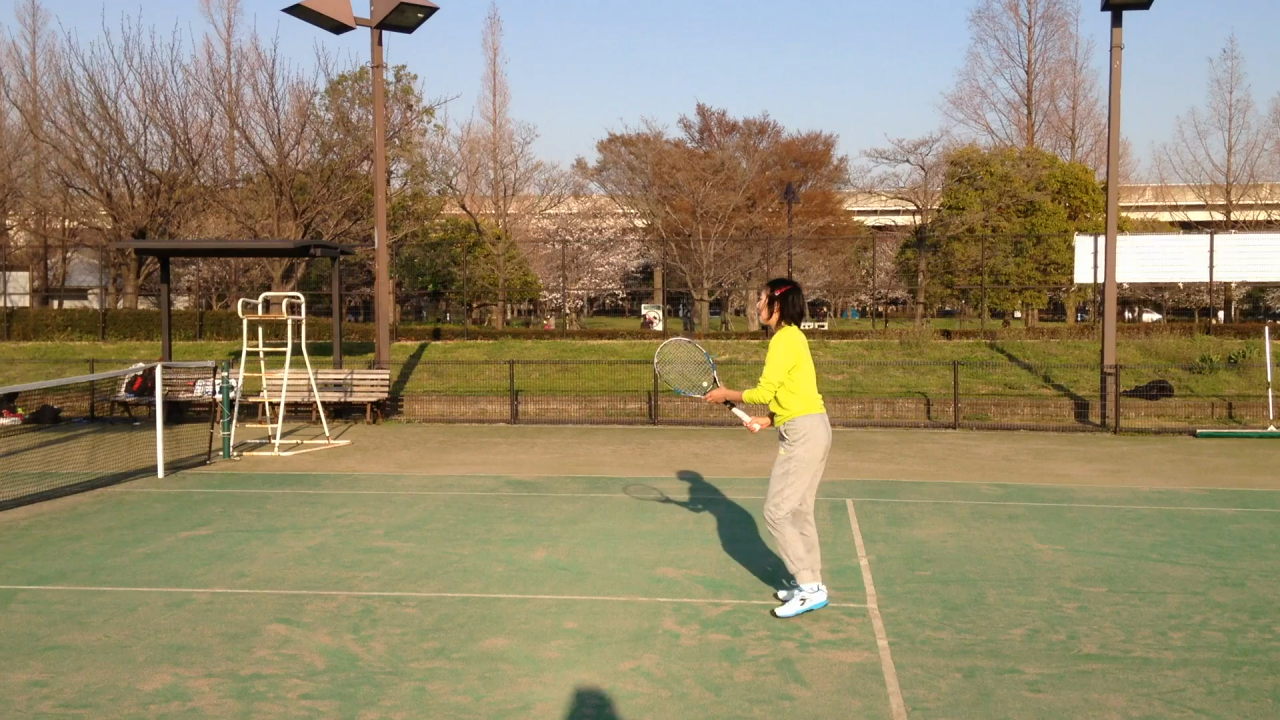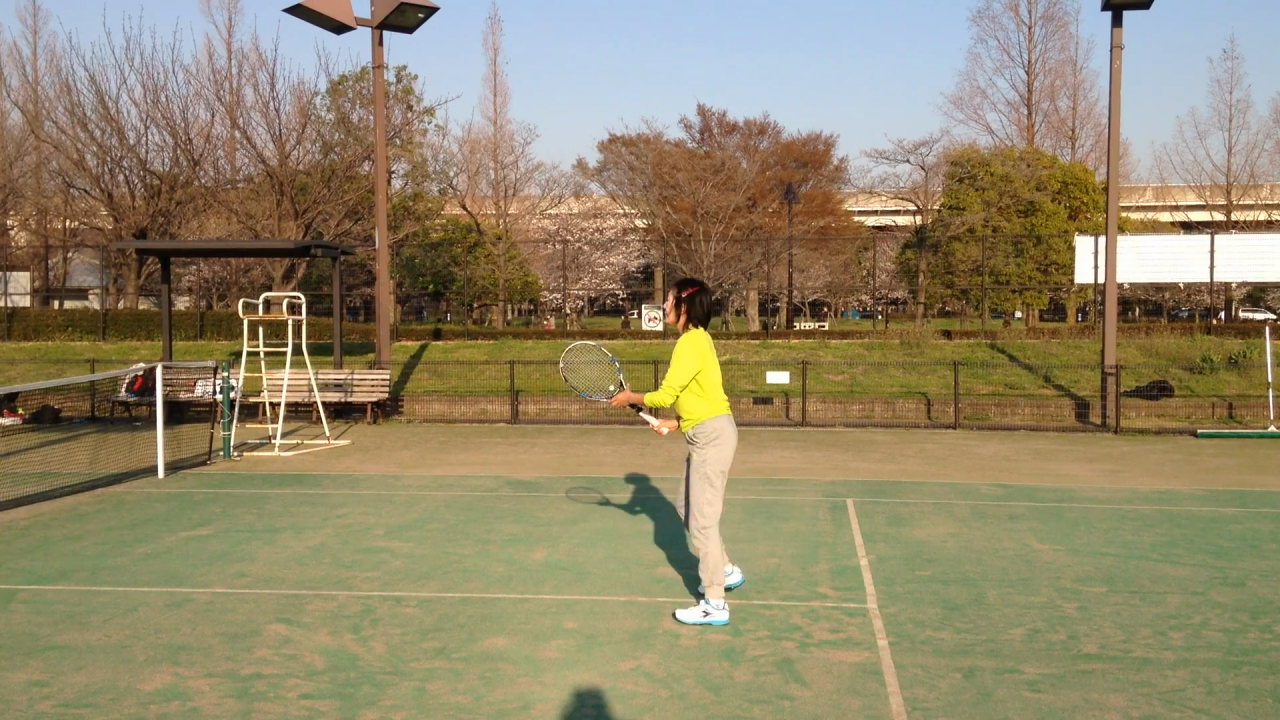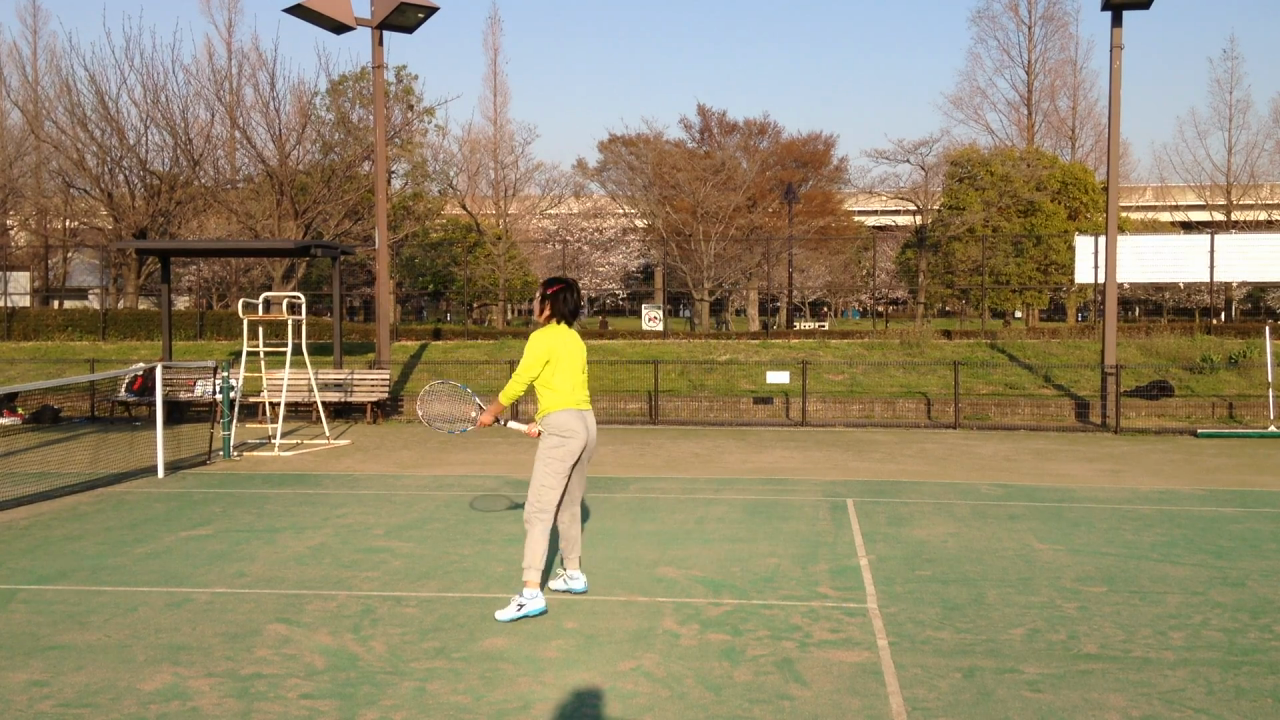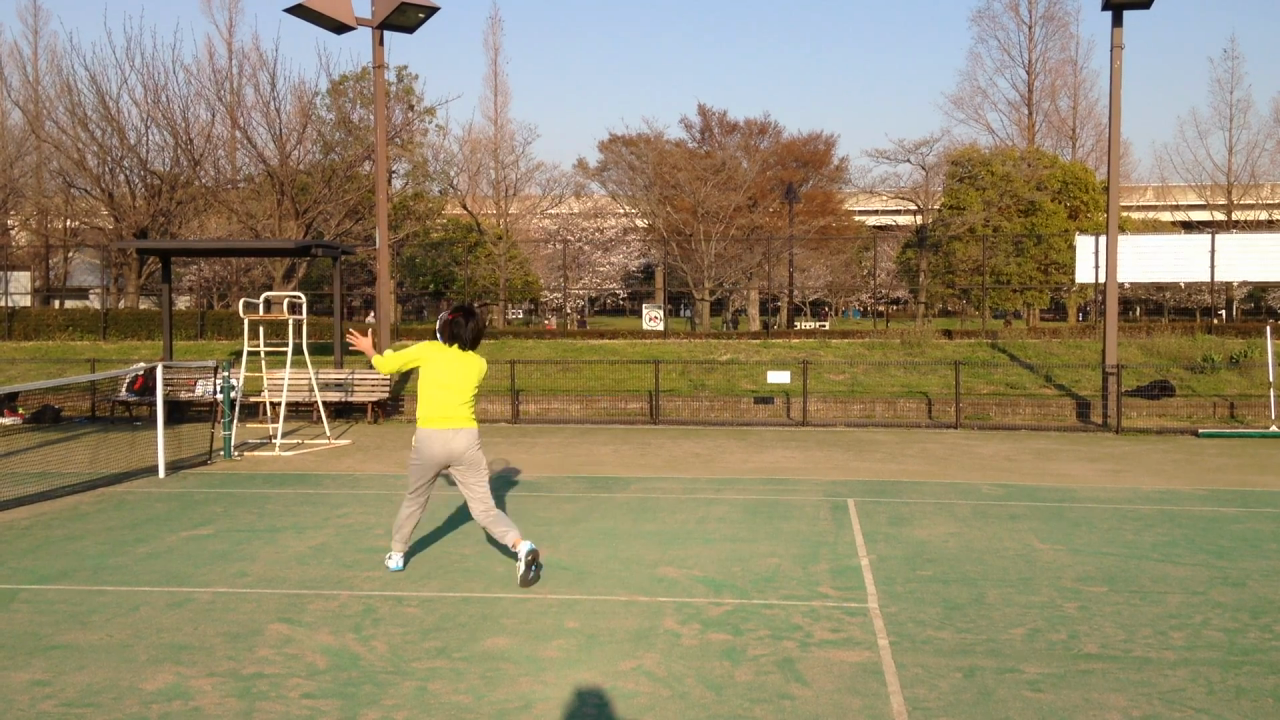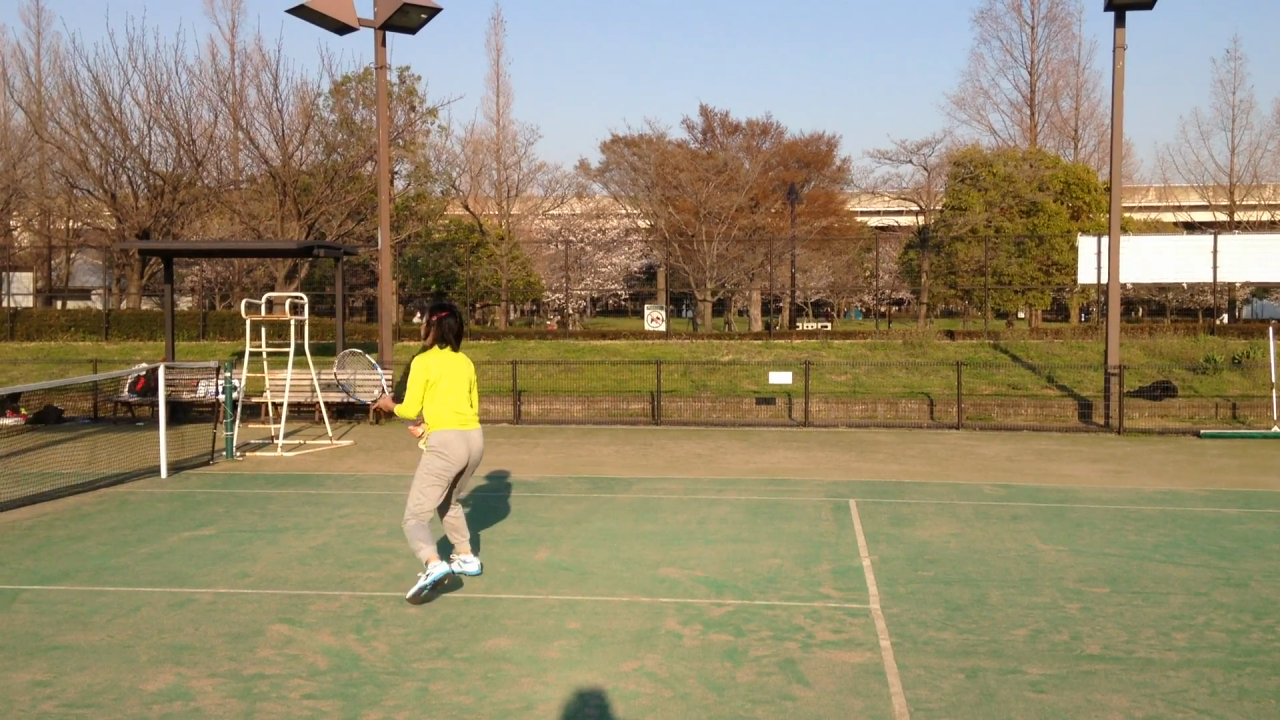
dt=0.7s
person 1, frame 1
left shoulder: (784, 339)
right shoulder: (793, 337)
left elbow: (764, 392)
left wrist: (725, 394)
right wrist: (767, 420)
left hip: (802, 434)
right hip: (812, 429)
left knee: (776, 513)
right knee: (799, 512)
left ankle: (809, 588)
right ankle: (810, 584)
person 1, frame 2
left shoulder: (690, 343)
right shoulder: (697, 339)
left elbow: (665, 395)
left wrist: (629, 397)
right wrist: (675, 423)
left hip: (711, 438)
right hip: (707, 436)
left knee: (702, 523)
right knee: (687, 509)
left ankle: (716, 604)
right ankle: (725, 570)
person 1, frame 3
left shoulder: (543, 338)
right shoulder: (575, 341)
left elbow: (517, 386)
left wrist: (492, 412)
left hip: (562, 430)
right hip: (584, 425)
left knee: (537, 513)
right knee: (568, 505)
left ankle: (531, 594)
right ankle: (573, 574)
person 1, frame 4
left shoulder: (428, 350)
right shoulder: (478, 365)
left elbow: (385, 367)
left wrist: (368, 349)
left hip: (429, 438)
right hip: (465, 439)
left knee: (415, 497)
right knee: (485, 510)
left ankle: (397, 553)
right ankle: (523, 548)
person 1, frame 5
left shoulder: (423, 362)
right shoulder: (465, 362)
left elbow: (411, 410)
left wrist: (389, 405)
left hip: (446, 443)
right hip: (474, 440)
left knee: (415, 517)
right knee: (448, 502)
left ankle: (433, 566)
right ankle: (466, 557)
